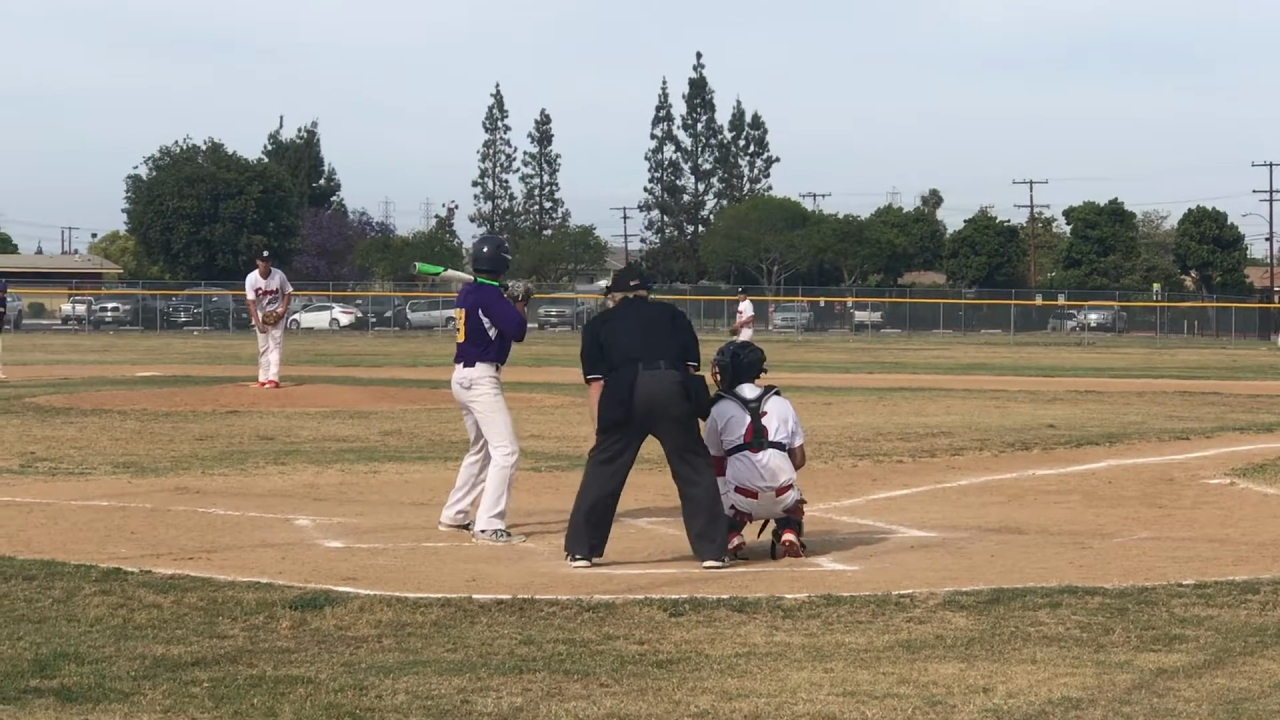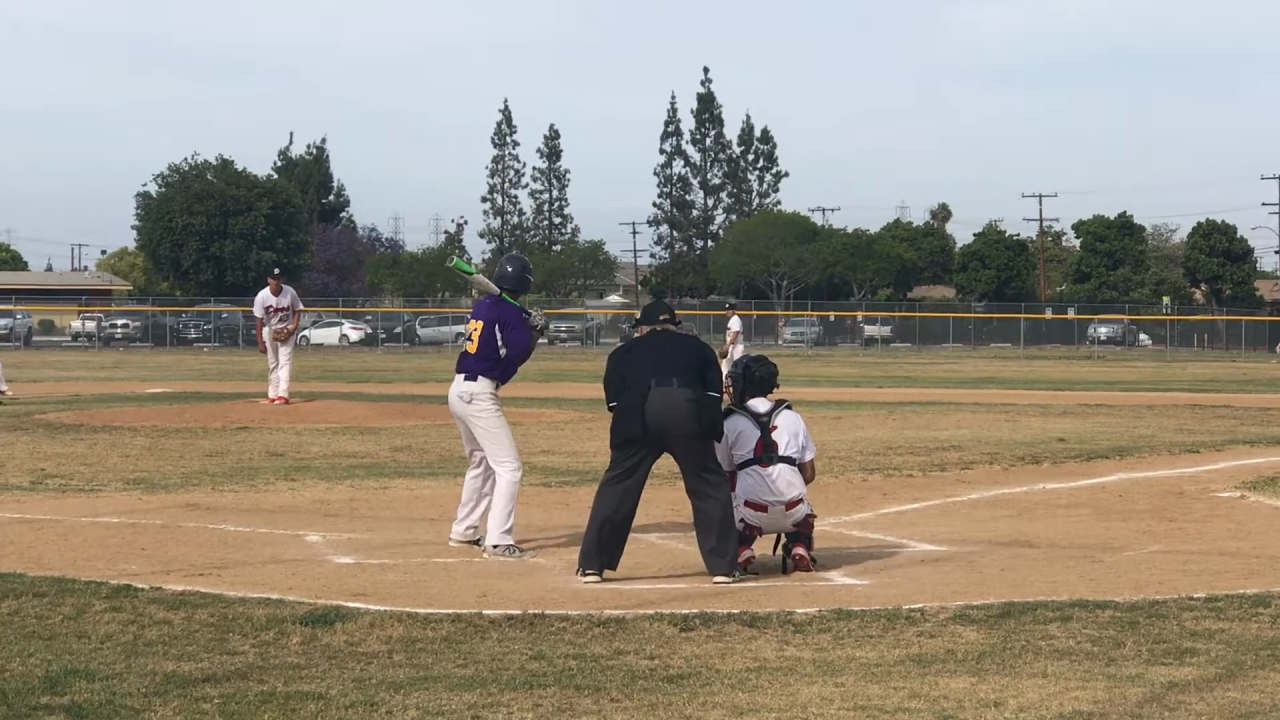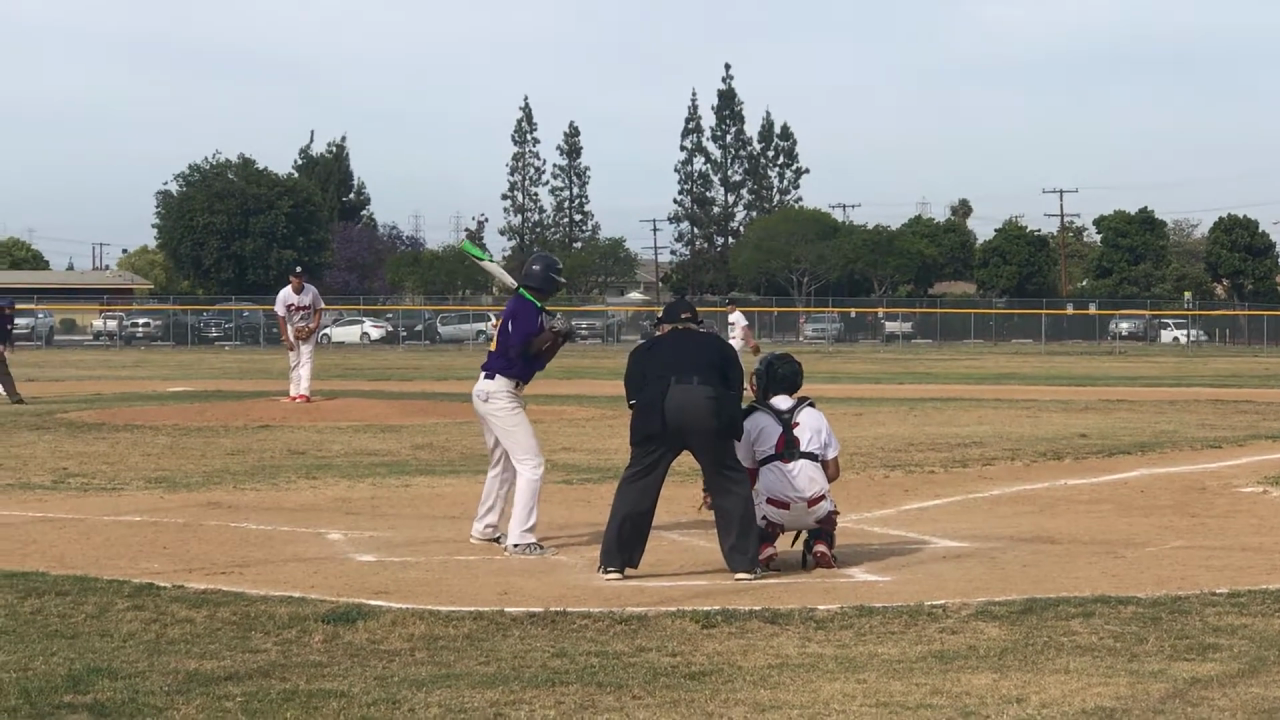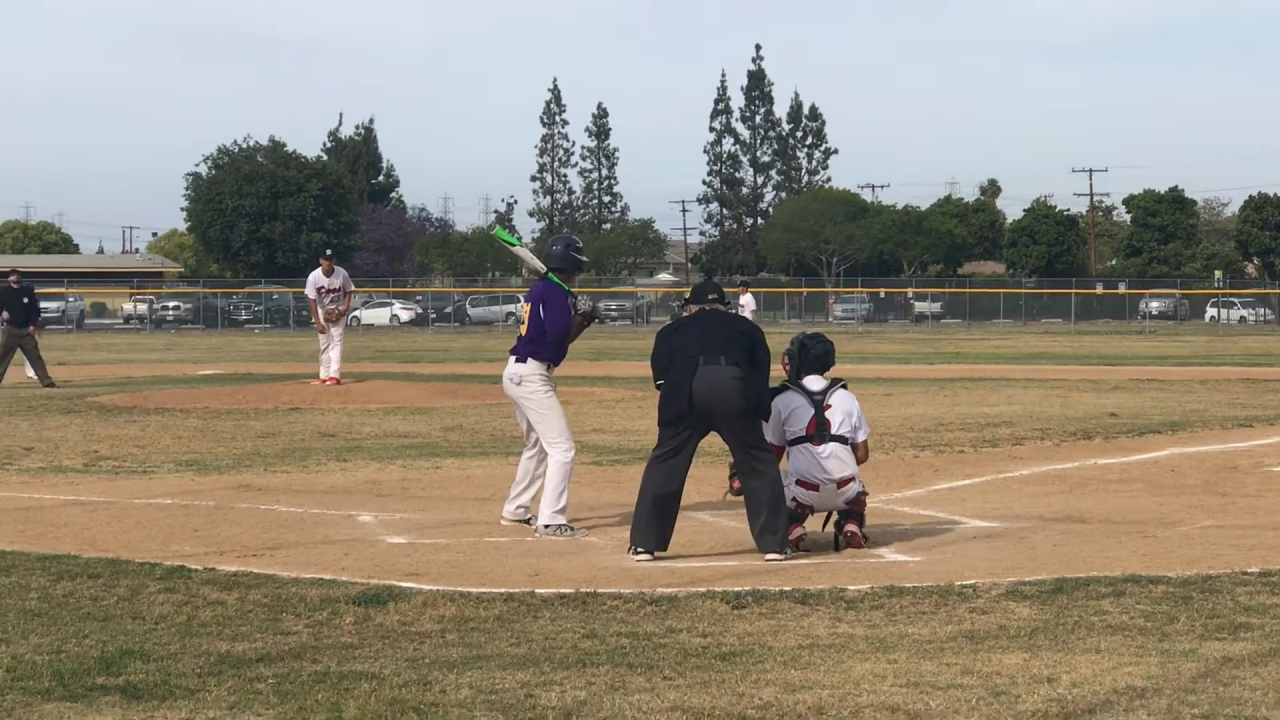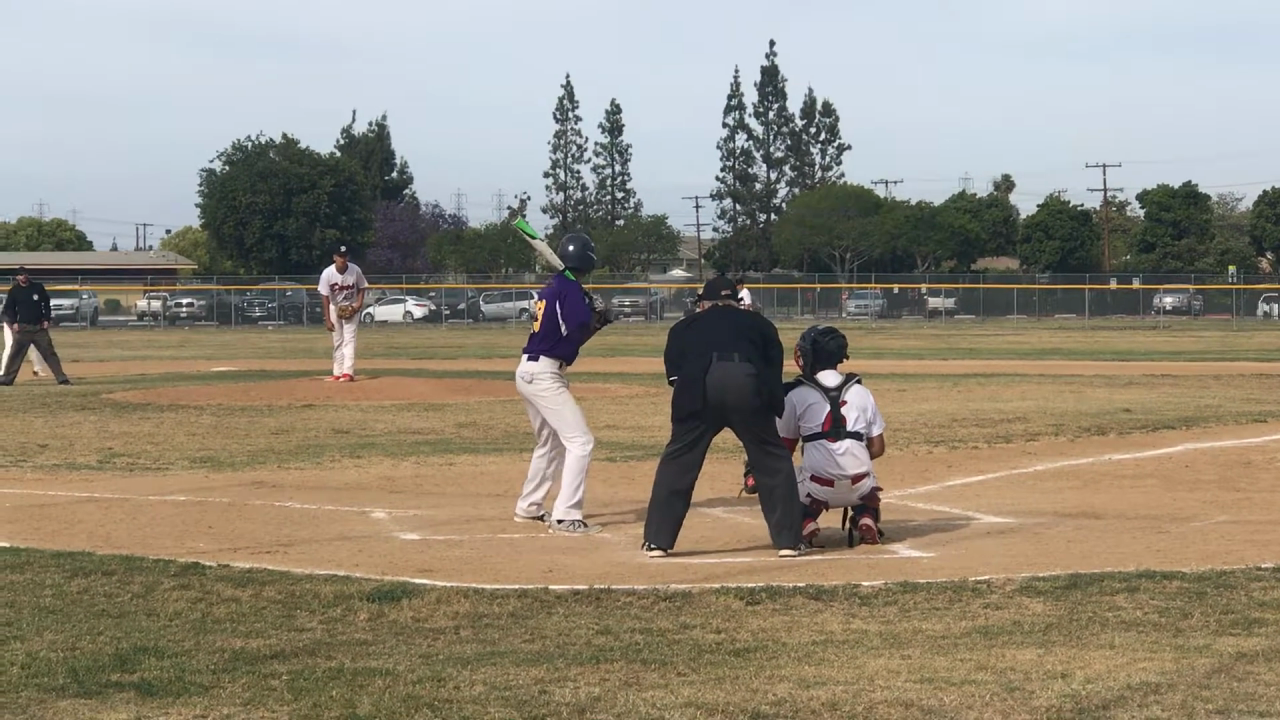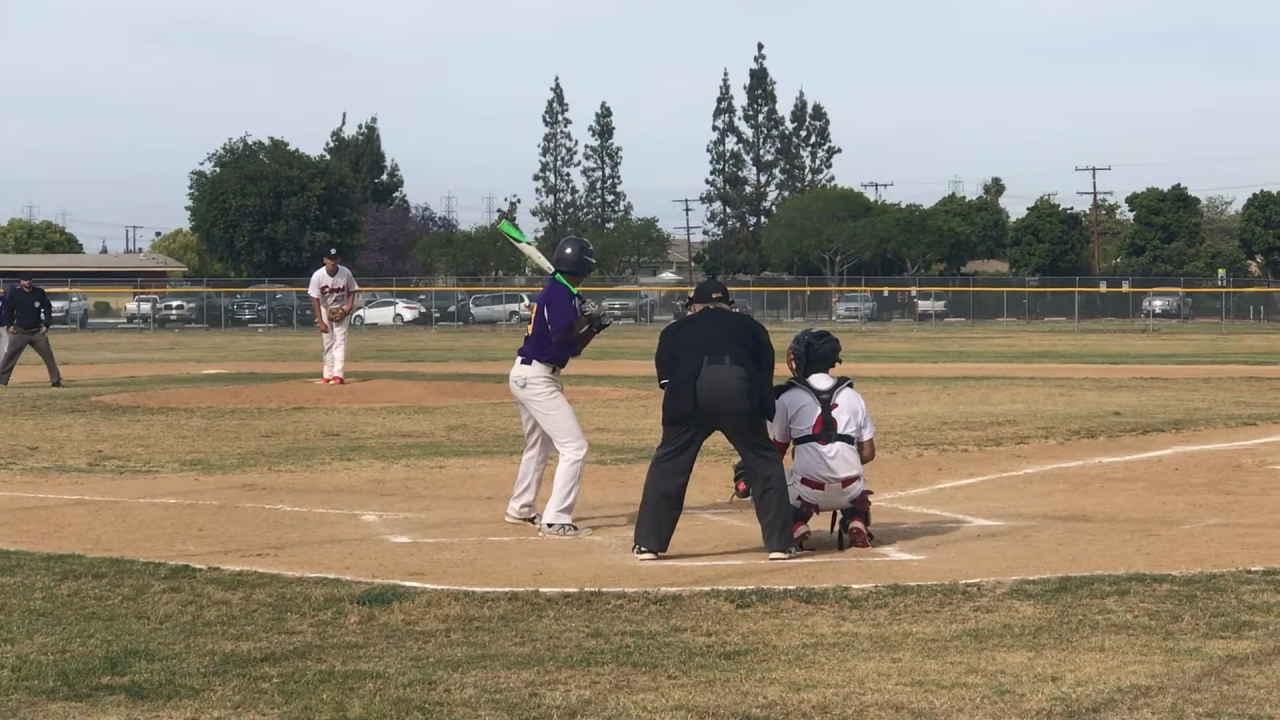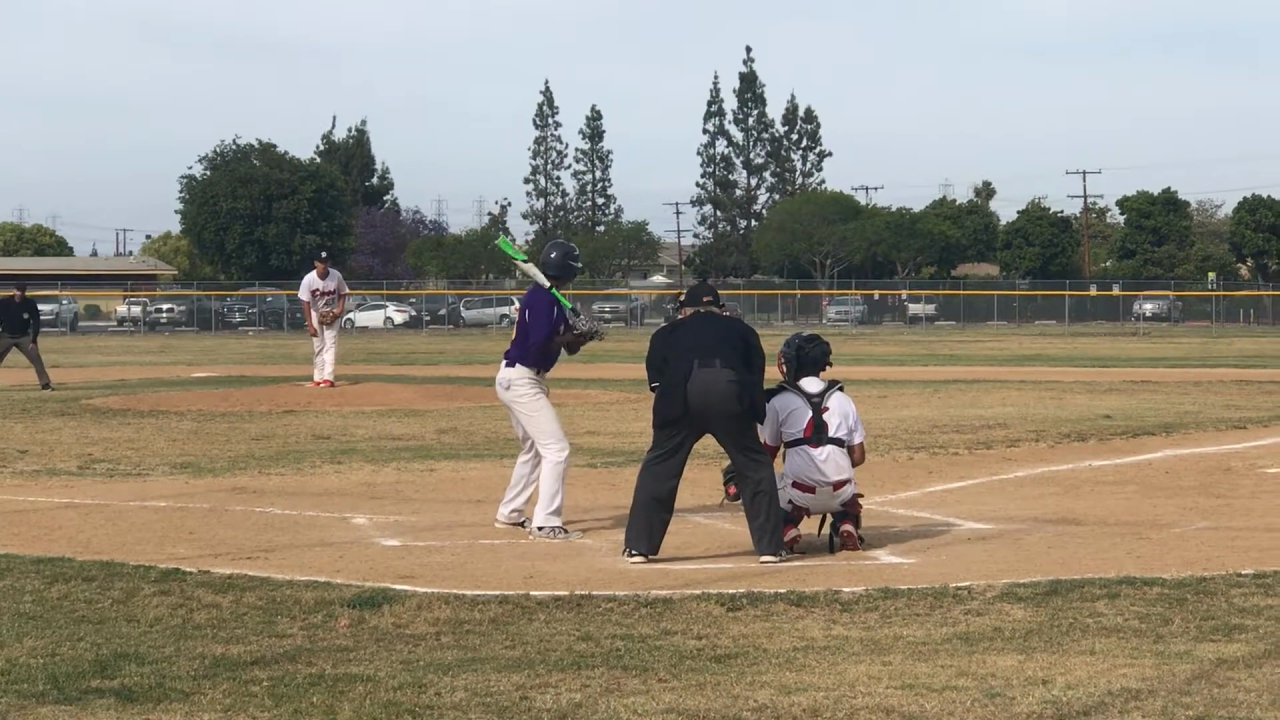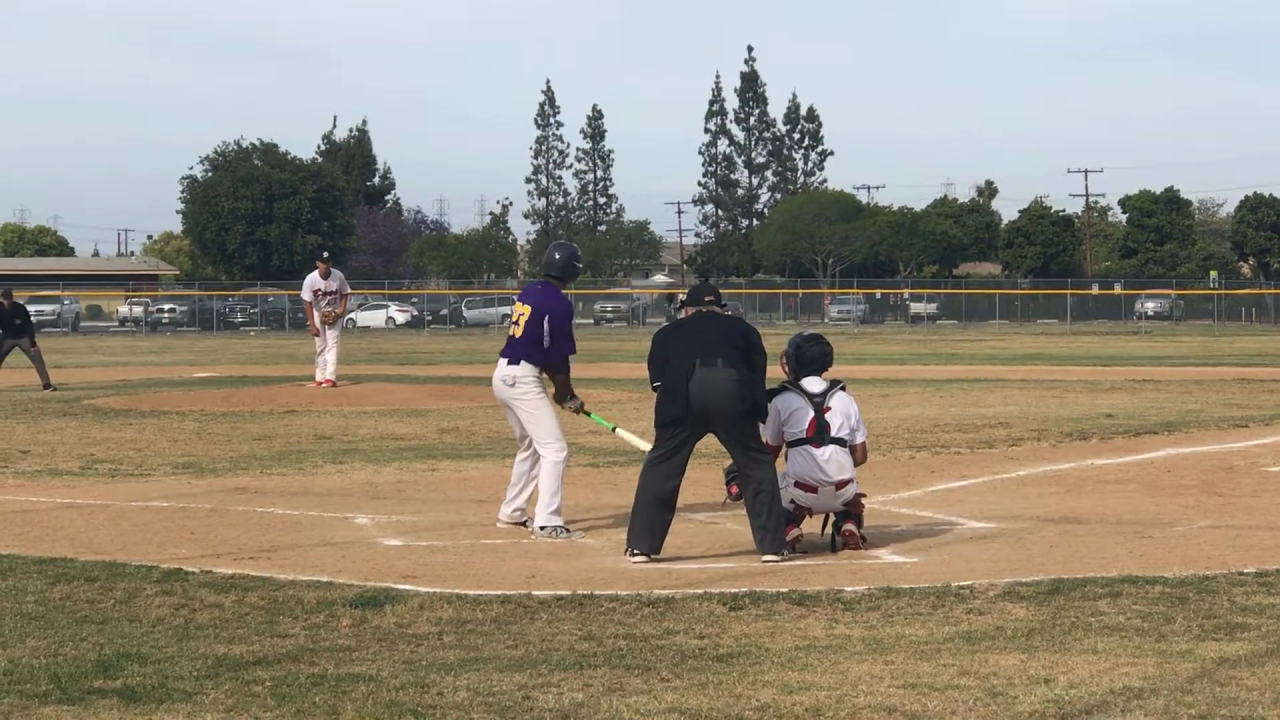
dt=0.4s
person 1, frame 1
left shoulder: (467, 292)
right shoulder: (490, 293)
right elbow: (517, 332)
left wrist: (509, 301)
right wrist: (520, 303)
left hip: (464, 376)
right hip: (481, 379)
left knee: (481, 449)
right knee: (505, 451)
left ankle: (453, 515)
right ankle: (489, 526)
person 1, frame 2
left shoulder: (482, 306)
right shoulder: (511, 311)
right elbow: (518, 355)
left wrist: (529, 330)
right wrist: (536, 331)
left hip: (460, 390)
right hip: (479, 393)
left knee: (481, 464)
right knee: (508, 466)
left ankle: (463, 531)
right ankle: (498, 541)
person 1, frame 3
left shoulder: (520, 306)
right shoulder: (527, 308)
left elbow: (537, 361)
right elbow: (520, 348)
left wrist: (559, 339)
right wrist: (551, 332)
left hip: (490, 390)
right hip: (499, 393)
left knee: (503, 464)
right knee: (531, 465)
left ankle: (484, 529)
right ankle: (520, 540)
person 1, frame 4
left shoulder: (539, 289)
right shoulder: (556, 292)
right elbow: (559, 336)
left wrist: (584, 321)
right wrist: (582, 314)
left hip: (519, 373)
right hip: (531, 376)
left knee: (538, 445)
right knee: (561, 447)
left ankle: (515, 510)
right ankle: (551, 521)
person 1, frame 5
left shoulder: (553, 287)
right shoulder: (571, 289)
right elbow: (576, 331)
left wrist: (599, 322)
right wrist: (596, 313)
left hip: (531, 371)
right hip: (544, 375)
left knee: (550, 443)
right knee: (580, 442)
left ankle: (529, 507)
right ankle: (565, 517)
person 1, frame 6
left shoulder: (555, 291)
right shoulder: (560, 292)
left elbow: (573, 348)
right elbow: (562, 334)
left wrist: (594, 326)
right wrist: (586, 317)
left hip: (526, 375)
right hip: (537, 378)
left knee: (539, 445)
right knee: (574, 447)
left ankle: (520, 508)
right ankle: (556, 520)
person 1, frame 7
left shoulder: (546, 297)
right shoulder: (542, 297)
left elbow: (566, 343)
right elbow: (540, 345)
left wrist: (583, 334)
right wrist: (574, 337)
left hip: (515, 379)
right hip: (521, 381)
left knee: (534, 449)
right knee: (556, 449)
left ankle: (509, 513)
right ankle: (545, 524)
person 1, frame 8
left shoulder: (528, 292)
right shoulder: (560, 304)
right elbow: (559, 358)
left wrist: (557, 387)
right wrist: (567, 394)
left hip: (504, 374)
right hip: (523, 378)
left knee: (531, 447)
right knee: (554, 449)
left ankle: (511, 513)
right ankle: (546, 523)
person 2, frame 1
left shoulder: (597, 324)
right shoulder: (672, 313)
left elbow: (596, 382)
right elbow: (691, 367)
left wrist: (600, 431)
right wrist: (682, 415)
left hip: (624, 392)
right hip: (673, 386)
left knee: (602, 469)
right knee: (695, 469)
left ankle: (580, 550)
right ankle: (712, 551)
person 2, frame 2
left shoulder: (623, 352)
right shoulder: (697, 346)
left elbow: (617, 405)
right elbow: (713, 397)
left wrist: (629, 454)
right wrist: (700, 442)
left hip: (638, 410)
right hip: (688, 406)
left knee: (617, 484)
right knee: (710, 485)
left ankle: (591, 565)
right ankle: (723, 566)
person 2, frame 3
left shoulder: (644, 349)
right shoulder: (719, 345)
left elbow: (636, 401)
right elbow: (734, 394)
left wrist: (648, 444)
right wrist: (720, 442)
left hip: (658, 408)
right hip: (708, 405)
left knee: (637, 482)
right knee: (731, 482)
left ankle: (613, 563)
right ankle: (744, 564)
person 2, frame 4
left shoulder: (671, 330)
right shoulder: (746, 327)
left elbow: (662, 379)
right elbow: (761, 373)
left wrist: (675, 414)
right wrist: (751, 414)
left hip: (687, 391)
right hip: (735, 386)
left knee: (664, 463)
right knee: (760, 463)
left ankle: (643, 544)
right ankle: (774, 544)
person 2, frame 5
left shoulder: (684, 326)
right shoulder: (759, 323)
left elbow: (674, 373)
right elbow: (774, 367)
right wrist: (770, 403)
left hip: (699, 387)
right hip: (748, 384)
left knee: (677, 460)
right knee: (774, 460)
left ankle: (657, 541)
right ankle: (788, 540)
person 2, frame 6
left shoulder: (675, 329)
right shoulder: (750, 325)
left elbow: (665, 376)
right elbow: (766, 371)
right wrist: (762, 408)
left hip: (691, 391)
right hip: (739, 387)
left knee: (667, 463)
right knee: (766, 462)
left ankle: (648, 544)
right ankle: (779, 544)
person 2, frame 7
left shoulder: (666, 333)
right shoulder: (741, 329)
left elbow: (656, 379)
right elbow: (757, 375)
right wrist: (754, 411)
left hip: (682, 395)
right hip: (730, 391)
left knee: (658, 466)
right knee: (756, 466)
left ankle: (638, 547)
right ankle: (770, 547)
person 2, frame 8
left shoulder: (667, 333)
right shoulder: (742, 328)
left elbow: (658, 378)
right elbow: (758, 374)
right wrist: (755, 410)
left hip: (683, 393)
right hip: (732, 390)
left knee: (660, 466)
right knee: (757, 464)
left ankle: (640, 546)
right ankle: (772, 546)
person 3, frame 1
left shoulder: (719, 409)
right shoulder: (782, 403)
left elbow: (716, 466)
right elbow: (799, 460)
left hip: (742, 501)
right hip: (782, 499)
left ankle: (730, 536)
right ankle: (790, 535)
person 3, frame 2
left shoulder: (730, 423)
right shoulder: (793, 417)
right elbow: (809, 474)
left hip: (752, 516)
right hip: (793, 514)
left ankle: (740, 550)
right ankle: (799, 548)
person 3, frame 3
left shoulder: (752, 421)
right shoulder: (816, 415)
right elbow: (833, 472)
left hip: (774, 512)
right hip: (816, 511)
left ankle: (763, 547)
right ankle: (821, 546)
person 3, frame 4
left shoulder: (783, 400)
right shoulder: (847, 397)
left elbow: (772, 455)
right elbow: (862, 455)
left hip: (804, 494)
right hip: (845, 492)
left ankle: (792, 527)
right ankle: (852, 526)
person 3, frame 5
left shoulder: (797, 395)
right shoulder: (861, 392)
left elbow: (784, 449)
right elbow: (877, 448)
left hip: (818, 489)
right hip: (859, 488)
left ankle: (805, 522)
right ankle: (867, 521)
person 3, frame 6
left shoulder: (789, 397)
right shoulder: (853, 396)
left elbow: (777, 452)
right elbow: (869, 453)
left hip: (810, 492)
right hip: (851, 490)
left ankle: (797, 526)
right ankle: (856, 524)
person 3, frame 7
left shoulder: (780, 401)
right shoulder: (844, 399)
left elbow: (768, 455)
right elbow: (858, 457)
left hip: (802, 496)
right hip: (841, 494)
left ankle: (787, 530)
right ankle: (847, 529)
person 3, frame 8
left shoulder: (782, 400)
right shoulder: (845, 399)
left elbow: (769, 455)
right elbow: (860, 456)
left hip: (802, 495)
right hip: (842, 494)
left ankle: (788, 528)
right ankle: (849, 526)
